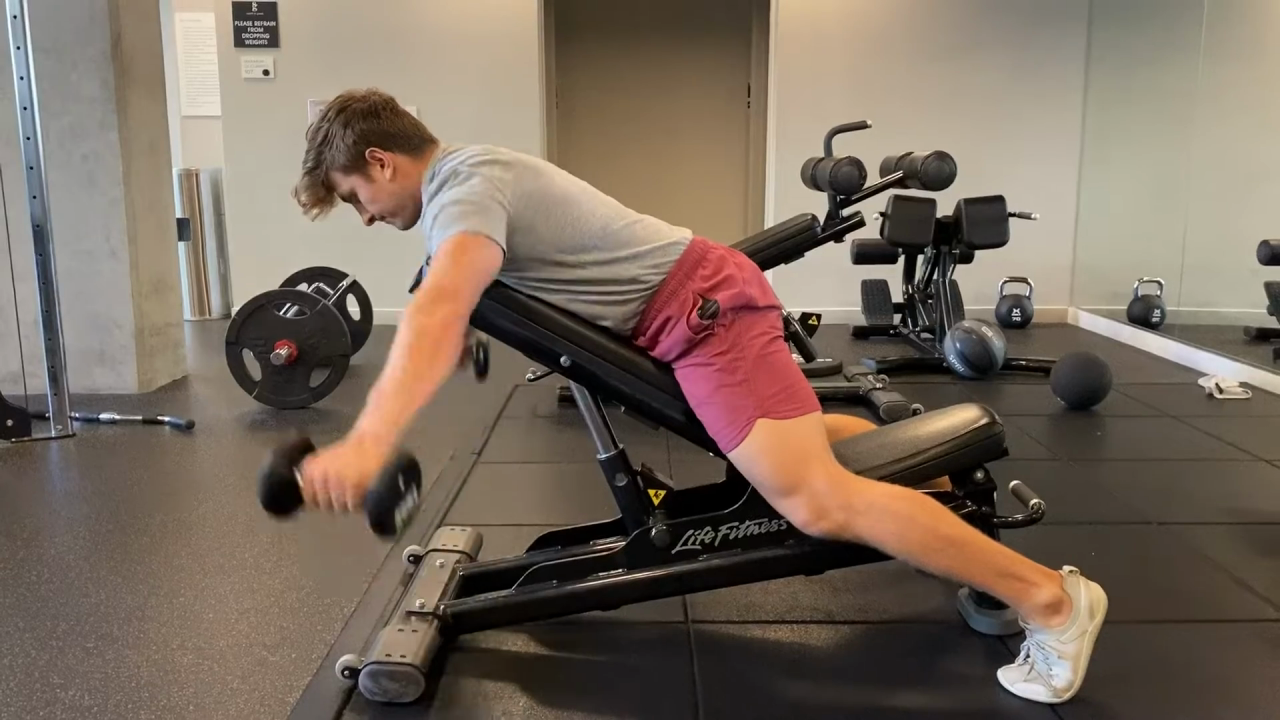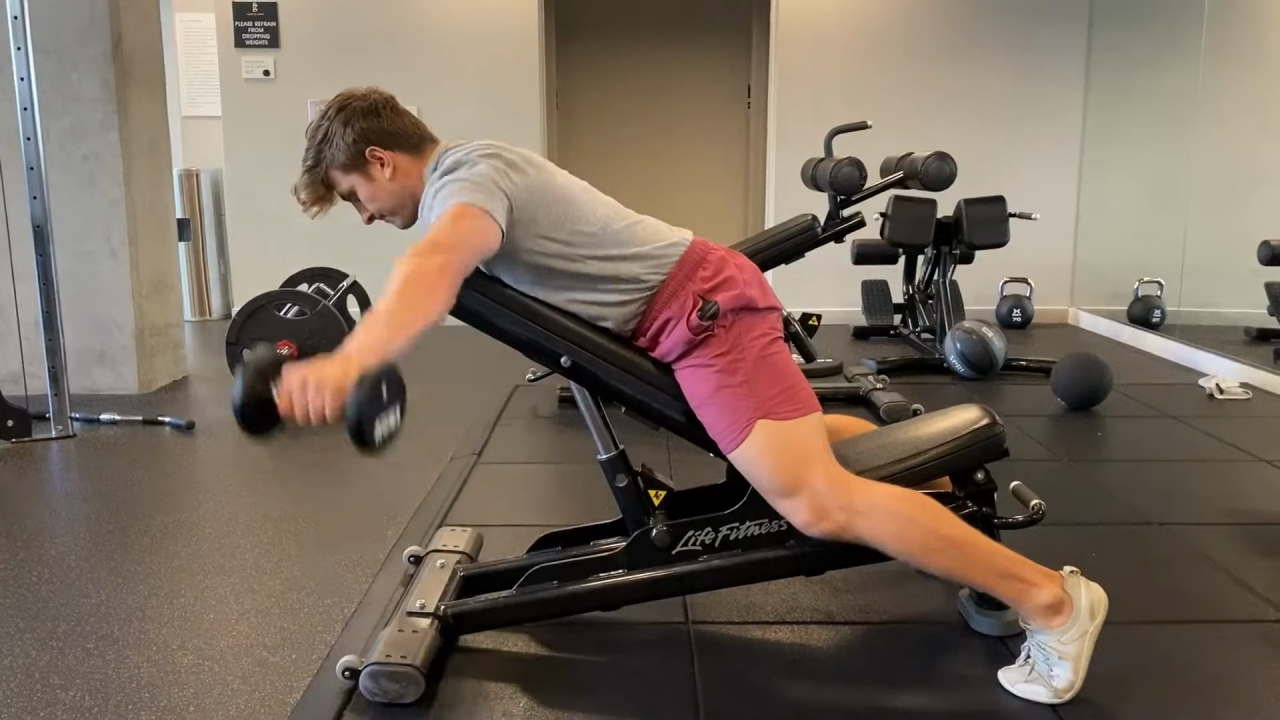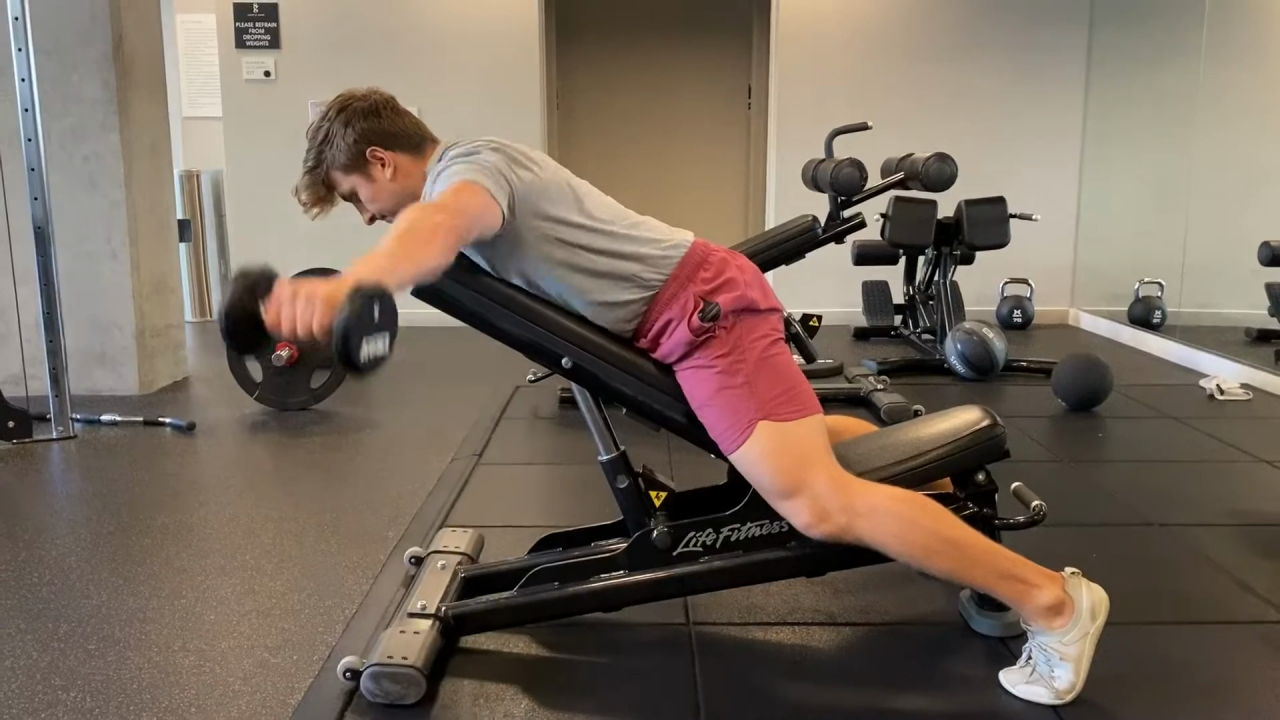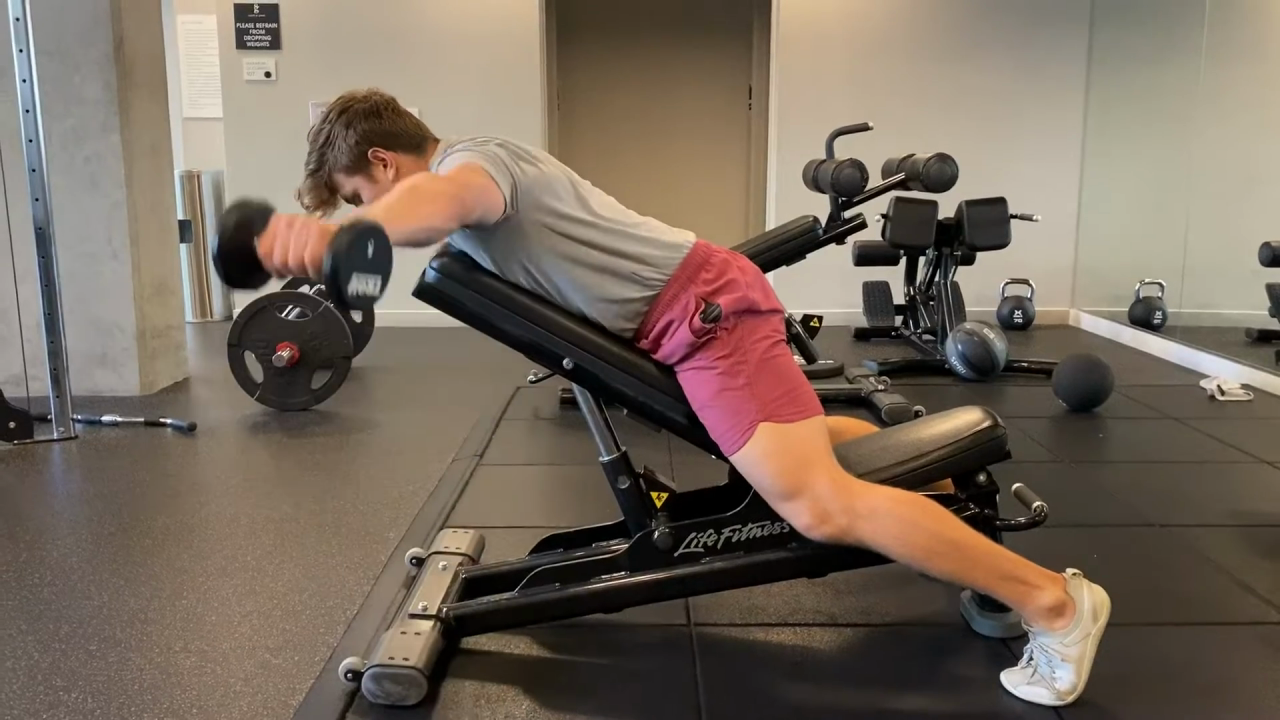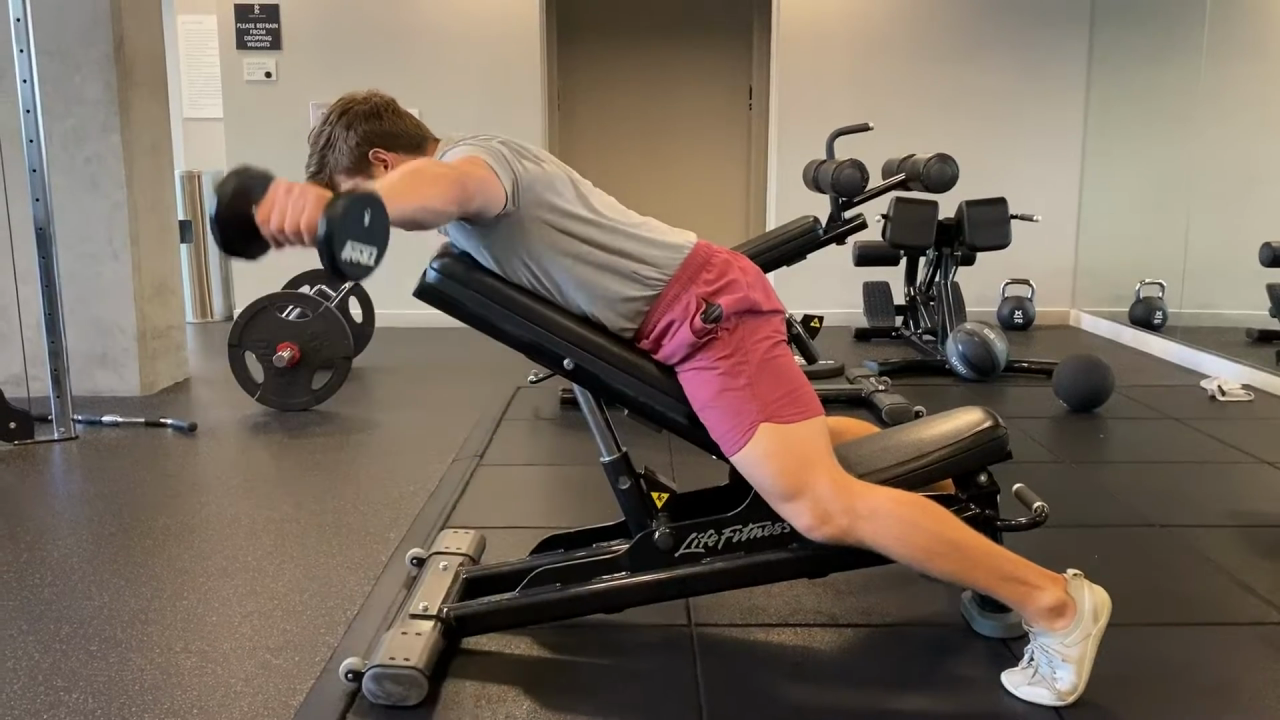
dt=0.1s
person 1, frame 1
left shoulder: (460, 184)
right shoulder: (470, 177)
left elbow: (438, 313)
right elbow: (457, 302)
left wrist: (366, 446)
left hip: (702, 309)
right hip: (695, 297)
left knee: (817, 504)
right knee: (797, 437)
left ankle: (1050, 598)
person 1, frame 2
left shoulder: (461, 178)
right shoulder: (468, 171)
left elbow: (435, 269)
right elbow: (450, 268)
left wrist: (347, 365)
left hip: (701, 308)
right hip: (695, 299)
left knee: (818, 504)
right knee: (801, 437)
left ankle: (1051, 598)
person 1, frame 3
left shoulder: (464, 168)
right shoulder: (467, 177)
left elbow: (438, 227)
left wrist: (338, 287)
left hip: (703, 309)
right hip: (696, 302)
left knee: (818, 504)
right knee: (802, 436)
left ankle: (1053, 599)
person 1, frame 4
left shoulder: (465, 162)
right shoulder: (468, 173)
left elbow: (439, 204)
left wrist: (334, 237)
left hip: (702, 308)
right hip: (694, 303)
left knee: (818, 505)
right knee: (804, 437)
left ankle: (1053, 600)
person 1, frame 5
left shoulder: (469, 158)
right shoulder: (470, 174)
left elbow: (437, 183)
left wrist: (331, 204)
left hip: (703, 309)
right hip: (695, 304)
left knee: (820, 508)
right knee: (802, 437)
left ankle: (1054, 602)
